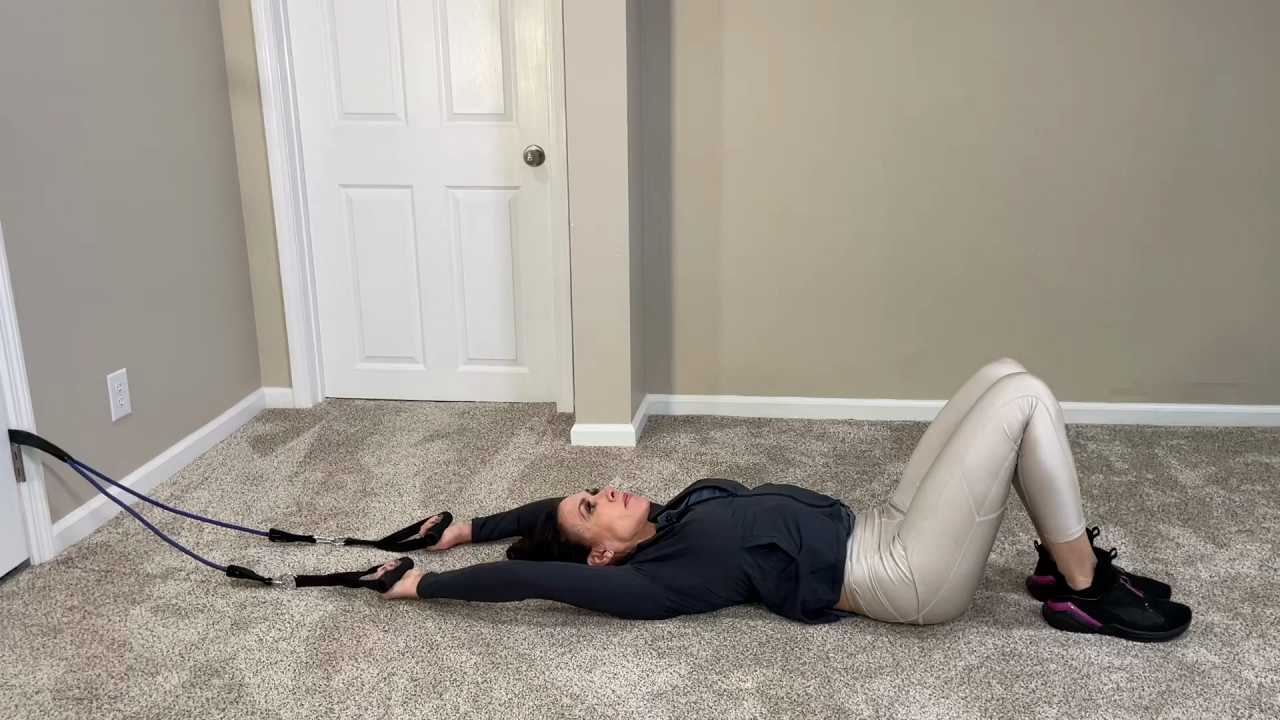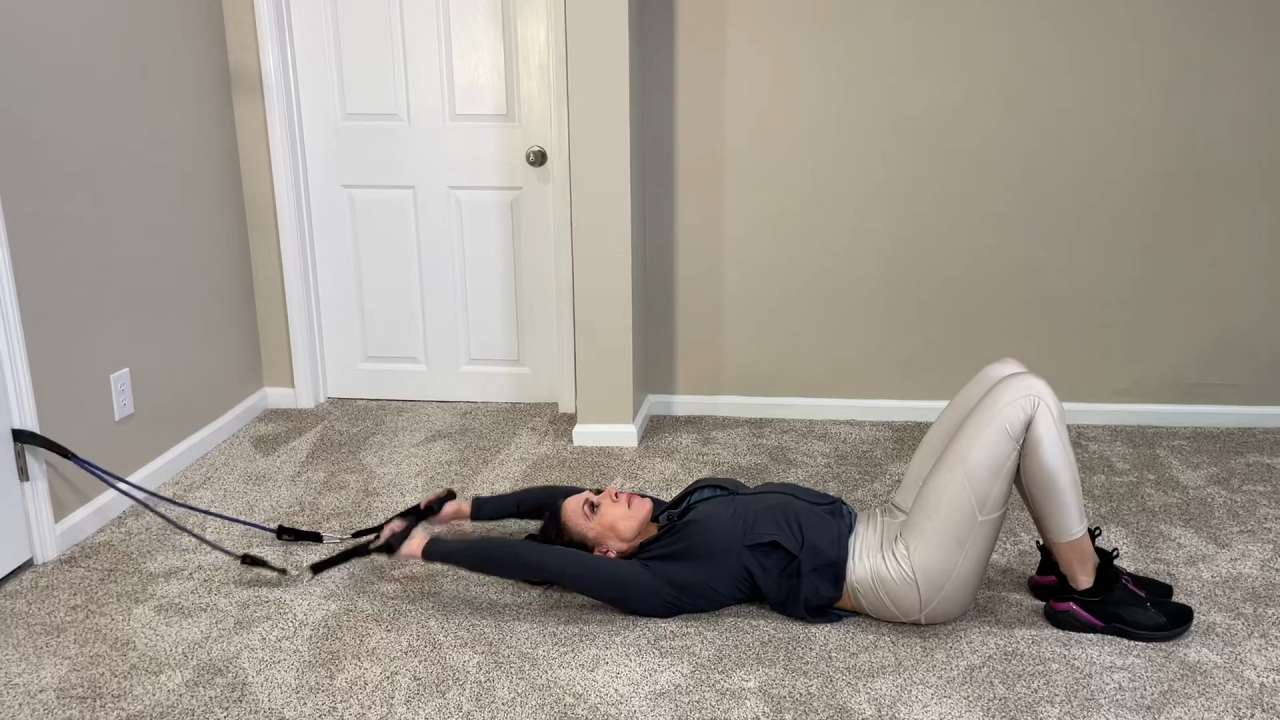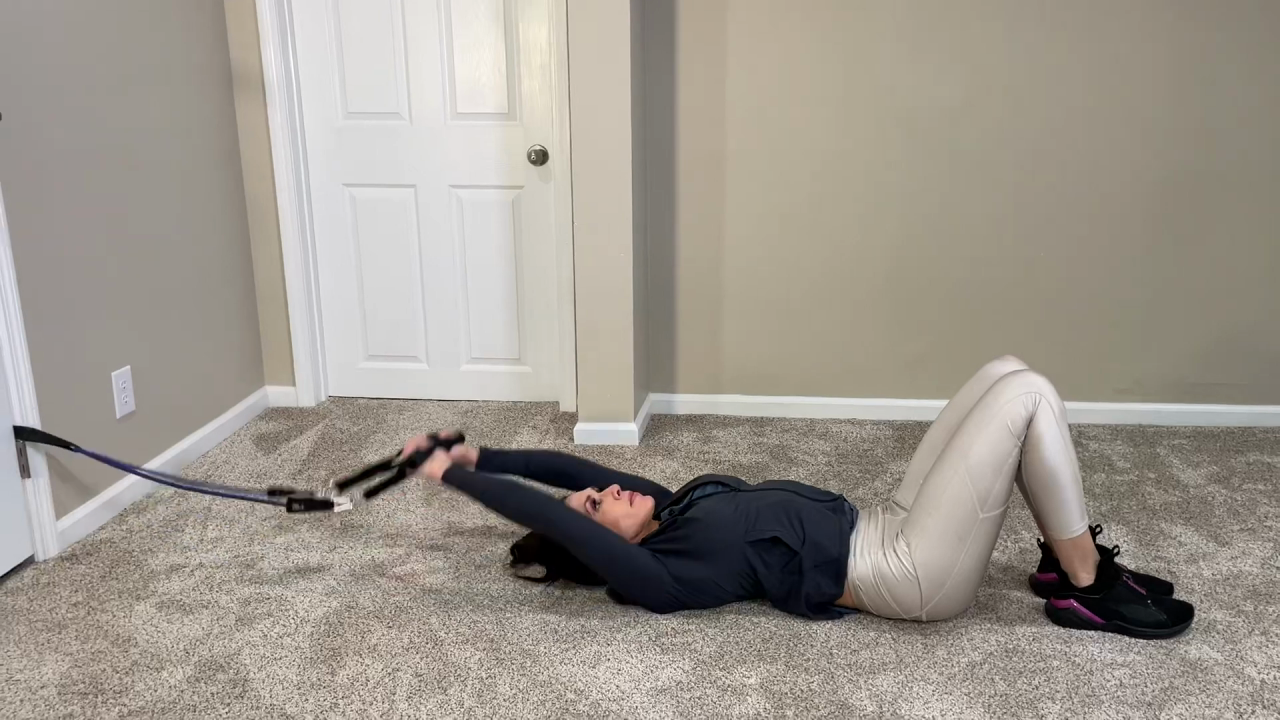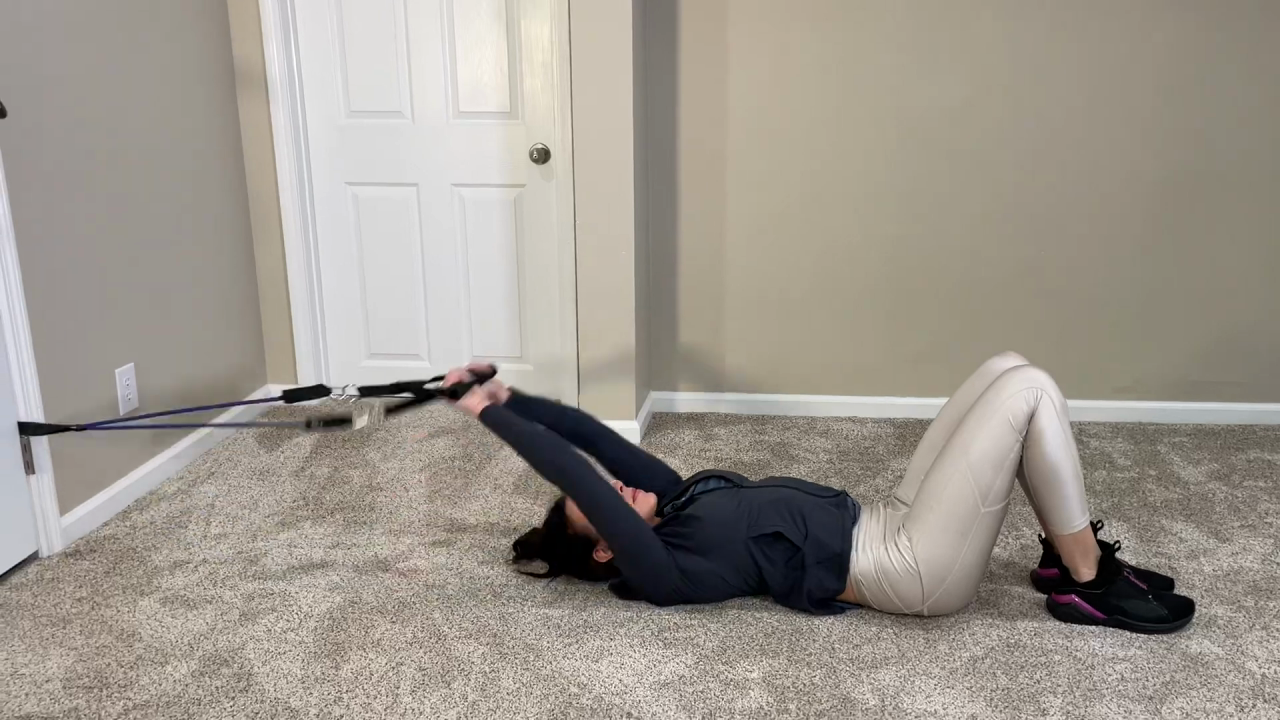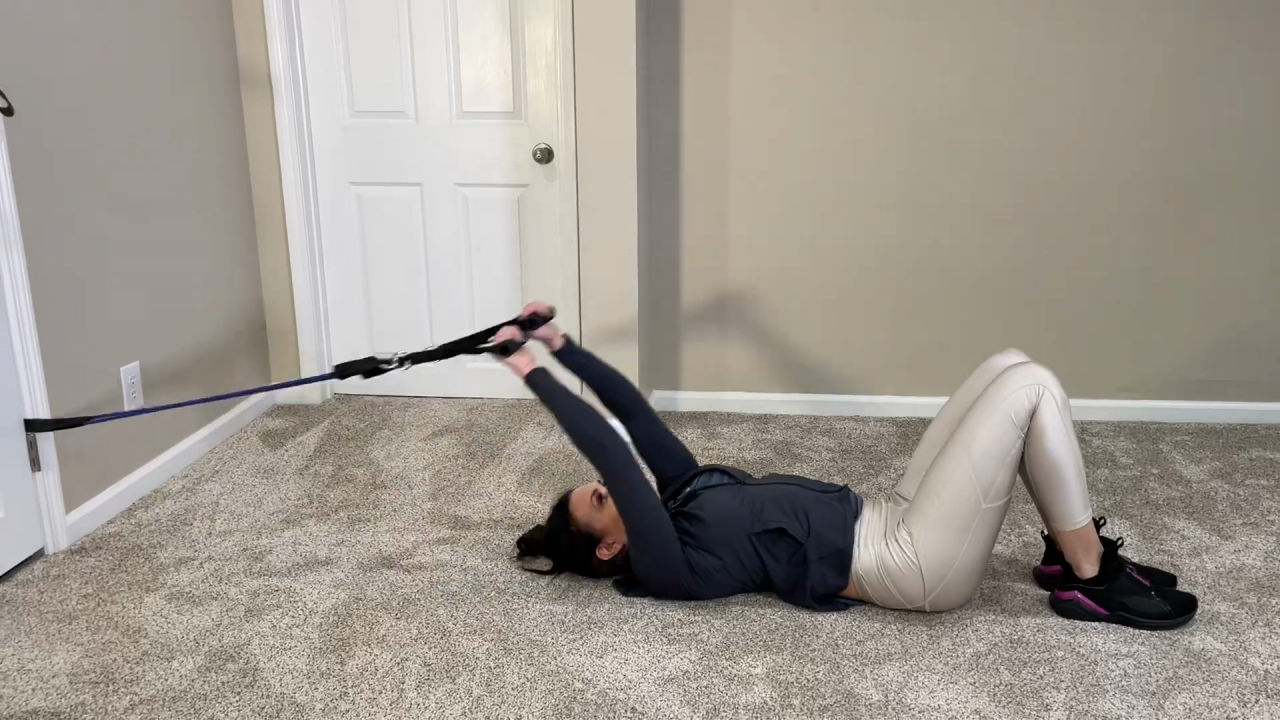
dt=0.2s
person 1, frame 1
left shoulder: (668, 522)
right shoulder: (654, 577)
left elbow: (555, 505)
right elbow: (538, 576)
left wrist: (467, 527)
right wrist: (426, 581)
left hip: (878, 530)
right hip: (907, 578)
left knee: (1003, 377)
right knee: (1022, 401)
left ankle: (1067, 561)
right ankle: (1084, 591)
person 1, frame 2
left shoulder: (670, 519)
right shoulder: (657, 579)
left elbow: (563, 491)
right elbow: (543, 557)
left wrist: (466, 508)
right wrist: (434, 542)
left hip: (881, 531)
right hip: (909, 578)
left knee: (1006, 379)
right knee: (1024, 399)
left ankle: (1069, 563)
right ankle: (1089, 591)
person 1, frame 3
left shoulder: (672, 512)
right shoulder: (661, 574)
left elbow: (579, 471)
right elbow: (556, 514)
left wrist: (473, 455)
right wrist: (457, 472)
left hip: (884, 528)
right hip: (910, 575)
left knee: (1006, 376)
right knee: (1027, 396)
left ankle: (1072, 559)
right ankle: (1089, 589)
person 1, frame 4
left shoulder: (674, 504)
right shoulder: (662, 570)
left elbow: (602, 446)
right elbow: (584, 478)
left wrist: (508, 397)
right wrist: (491, 413)
left hip: (885, 525)
right hip: (910, 570)
left knee: (1008, 371)
right knee: (1030, 391)
left ankle: (1071, 557)
right ankle: (1091, 584)
person 1, frame 5
left shoulder: (682, 497)
right shoulder: (668, 565)
left elbow: (635, 418)
right elbow: (612, 455)
left wrist: (563, 347)
right wrist: (535, 375)
left hip: (886, 521)
right hip: (911, 566)
left knee: (1012, 367)
right knee: (1029, 388)
left ankle: (1072, 552)
right ankle: (1093, 580)
